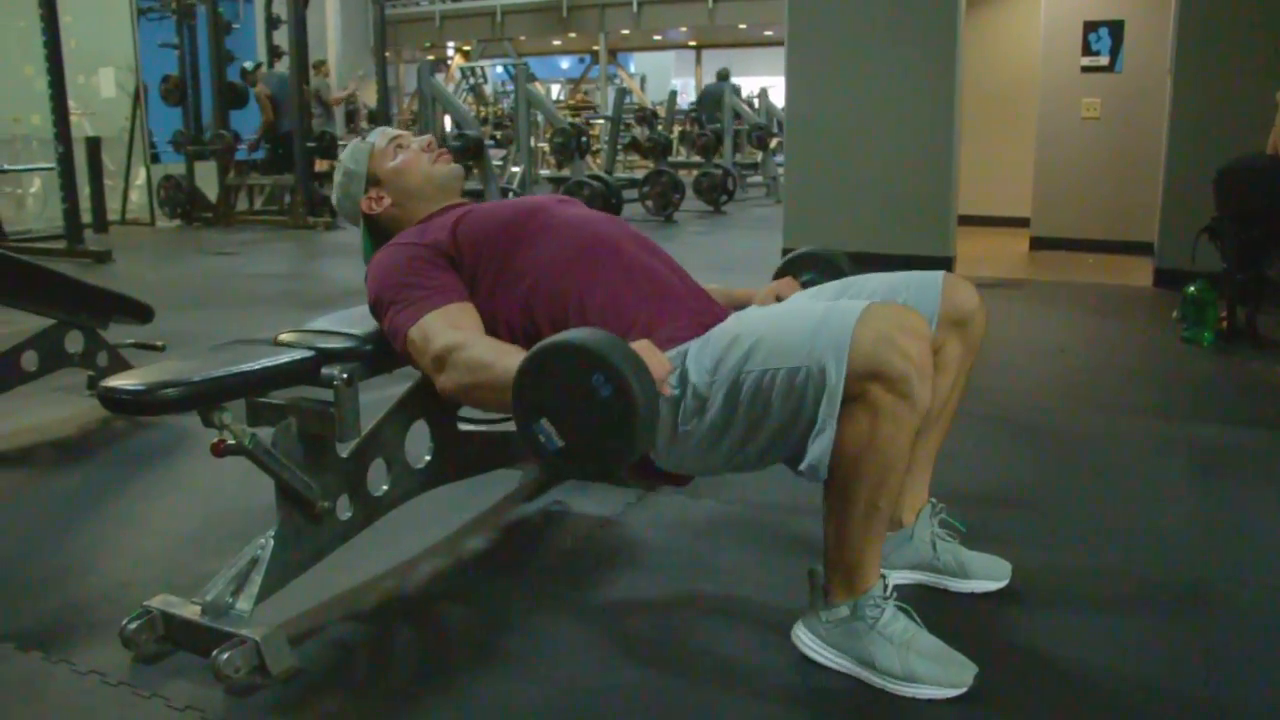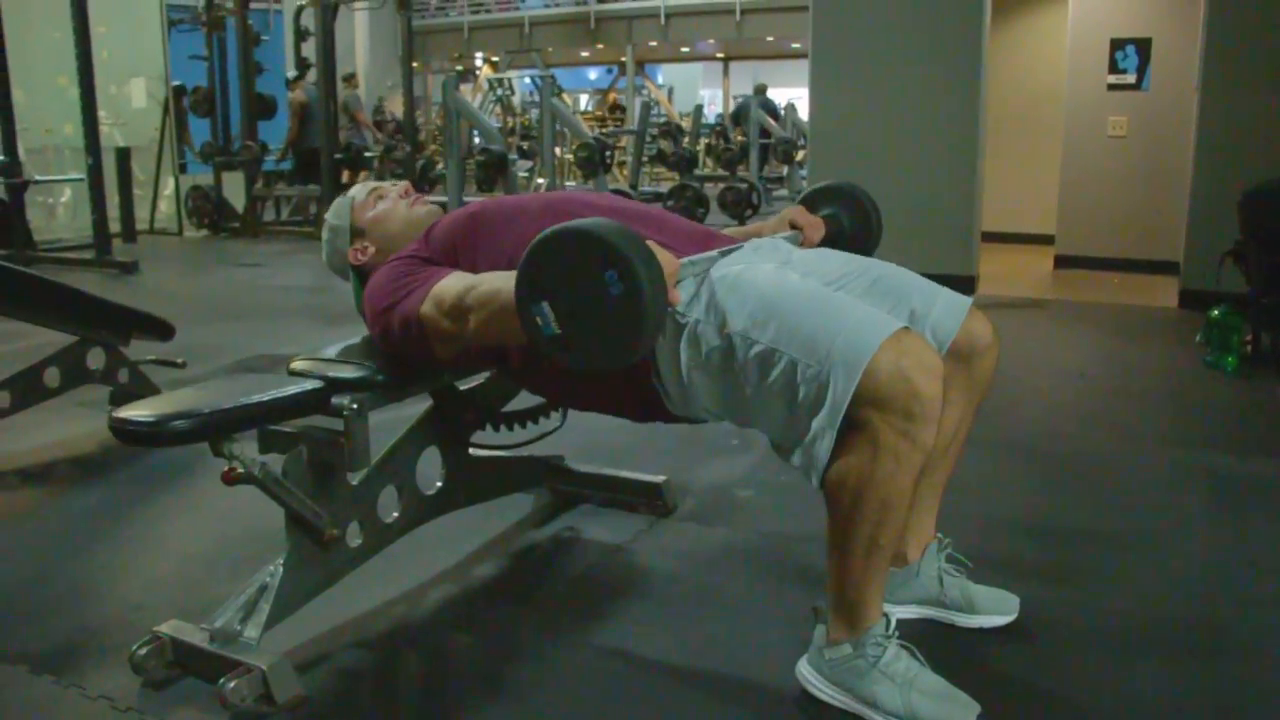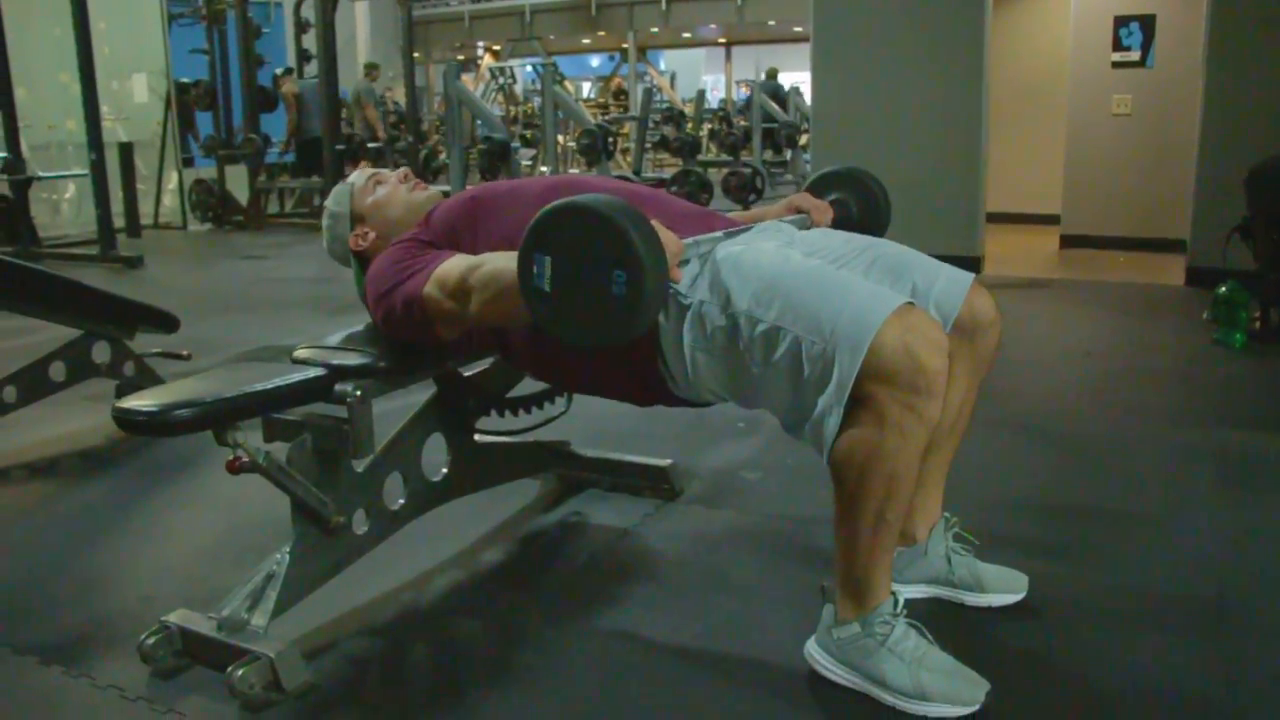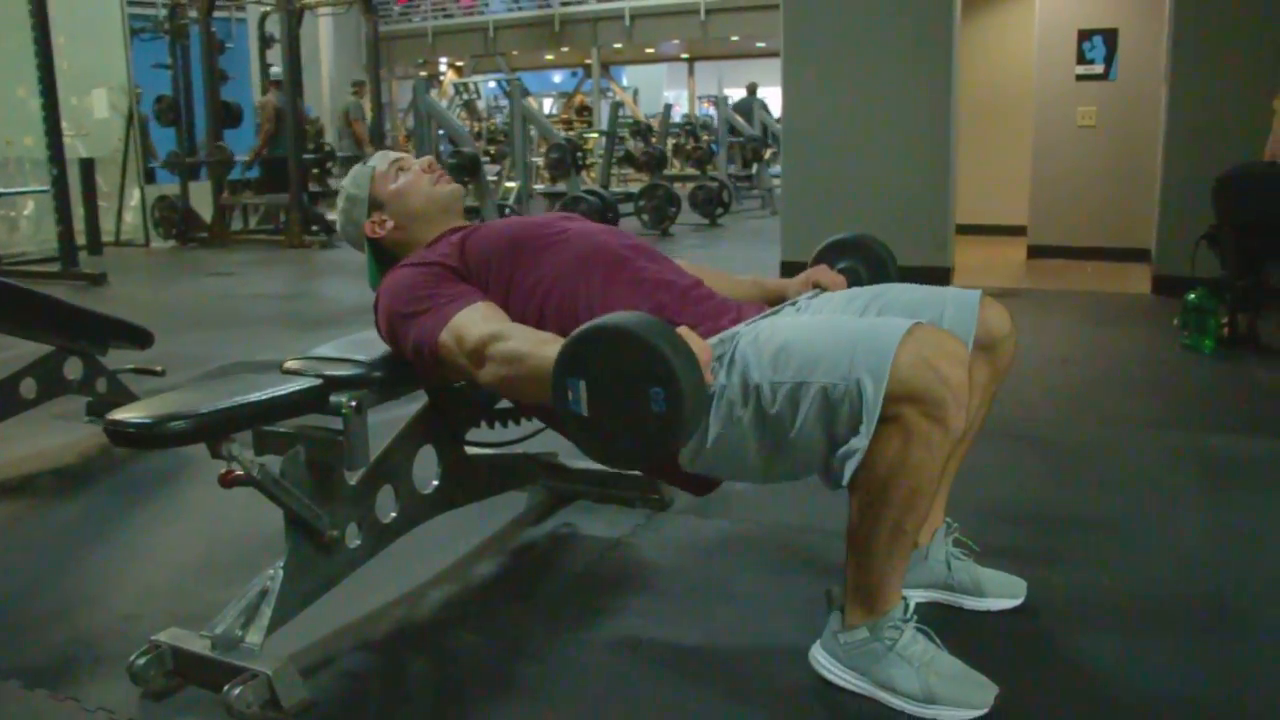
dt=0.7s
person 1, frame 1
left shoulder: (504, 222)
right shoulder: (408, 257)
right elbow: (454, 360)
left wrist: (753, 296)
left hip: (720, 328)
right hip: (678, 378)
left knee: (953, 305)
right knee: (894, 347)
left ankle: (905, 529)
right ankle: (847, 610)
person 1, frame 2
left shoulder: (475, 233)
right shoulder: (398, 284)
right elbow: (468, 310)
left wrist: (760, 227)
right hip: (681, 307)
left knee: (967, 341)
right knee: (902, 383)
left ankle: (908, 564)
right ankle: (850, 646)
person 1, frame 3
left shoulder: (485, 217)
right shoulder: (400, 267)
right elbow: (472, 289)
left wrist: (764, 211)
right hip: (683, 291)
left knee: (969, 316)
right knee: (908, 359)
left ankle: (915, 544)
right ankle: (858, 625)
person 1, frame 4
left shoulder: (512, 244)
right shoulder: (415, 284)
right elbow: (493, 351)
left wrist: (783, 287)
left hip: (751, 327)
right hip: (704, 380)
left knee: (985, 328)
right knee: (933, 375)
left ankle: (920, 549)
right ankle: (866, 629)
